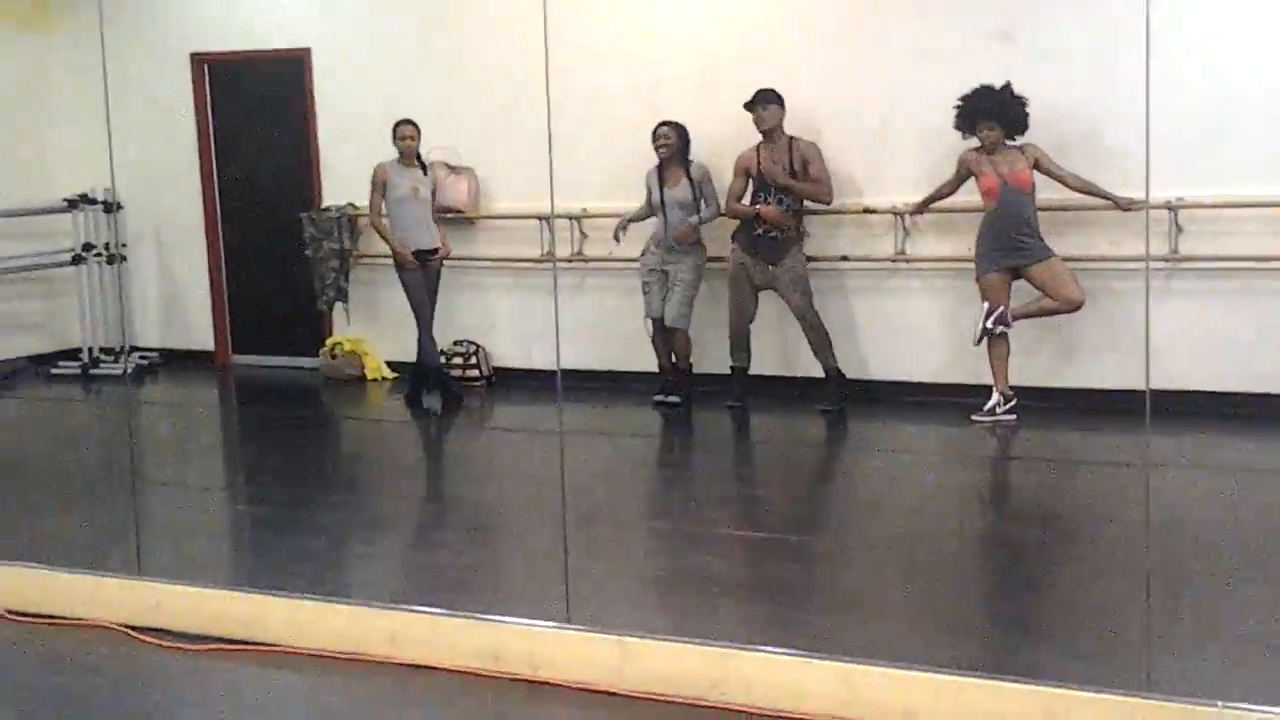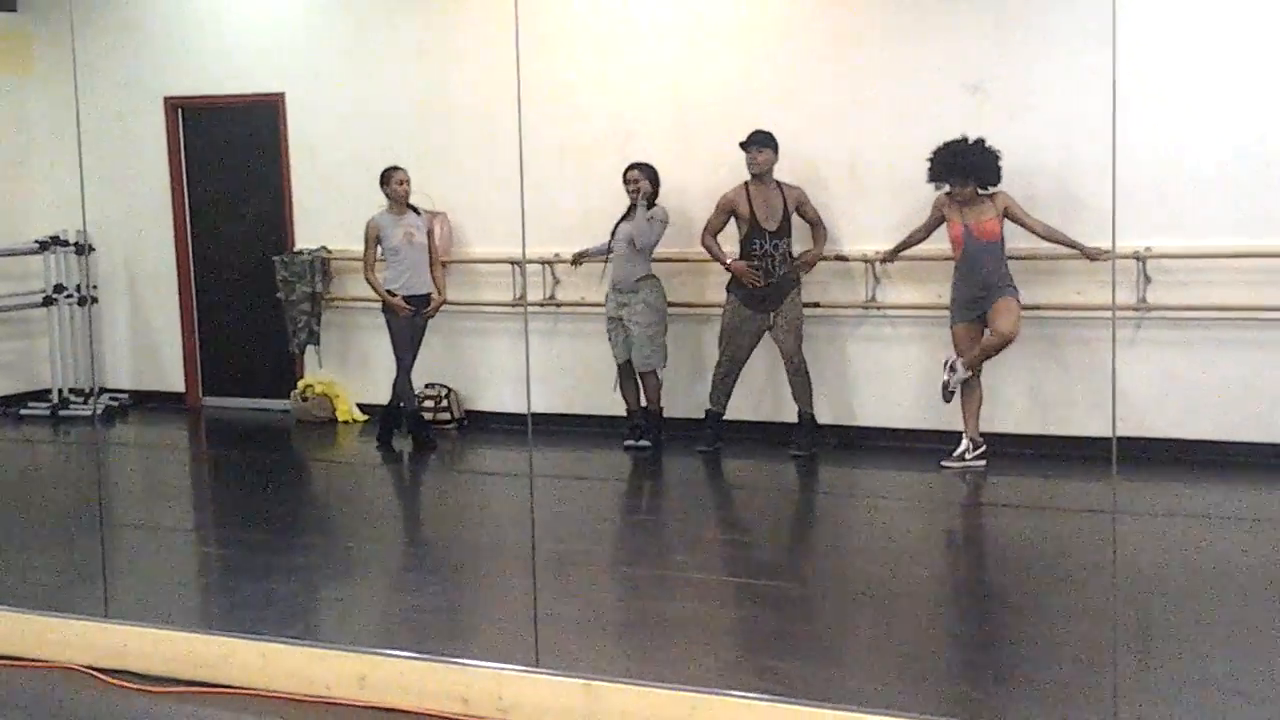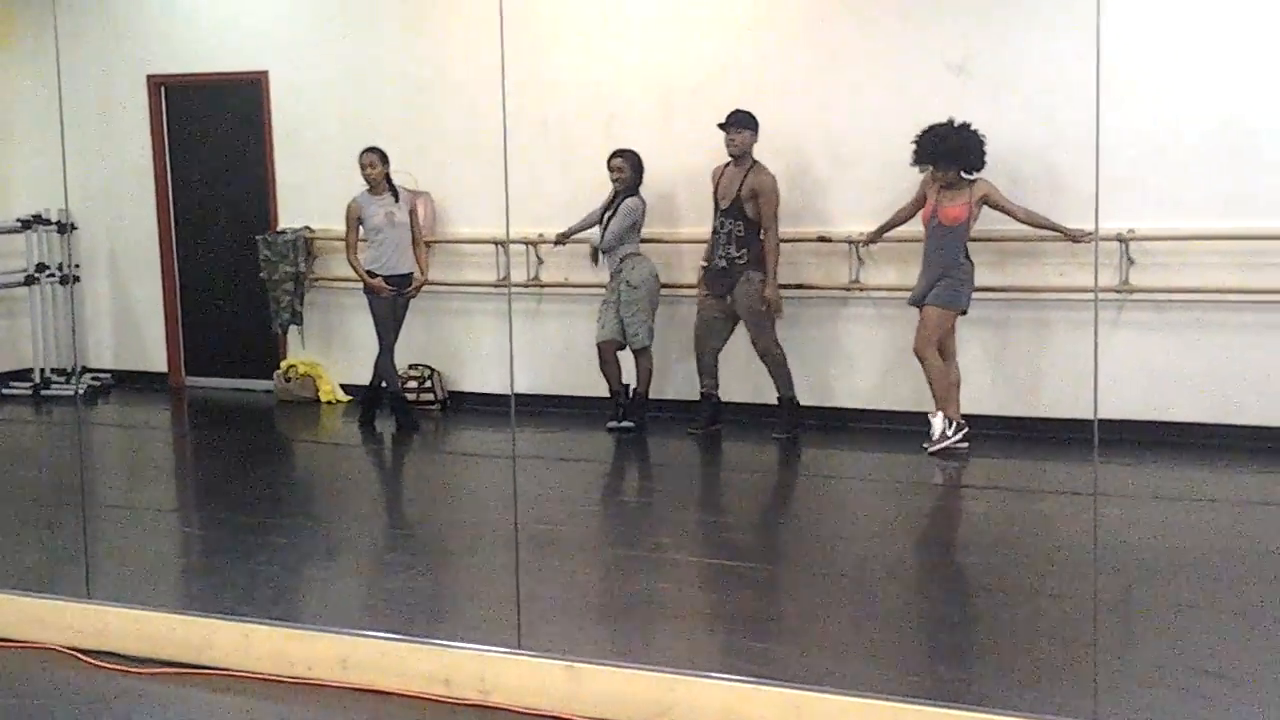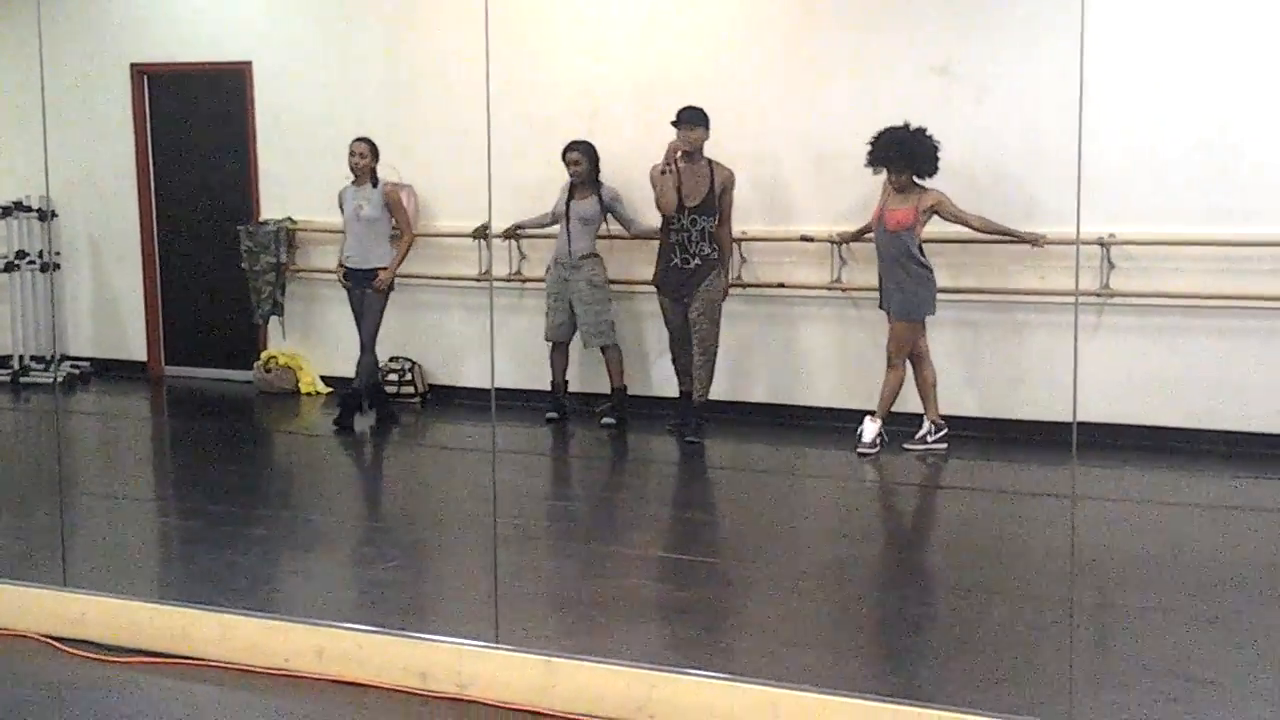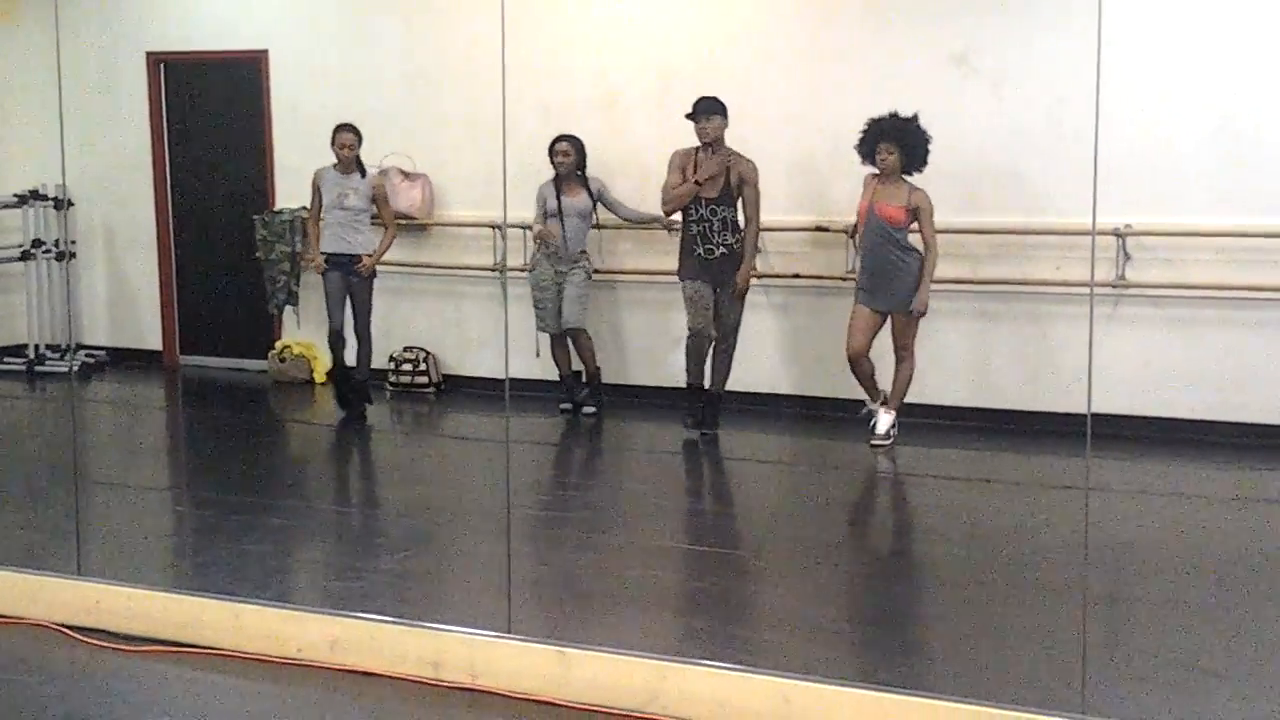
dt=1s
person 1, frame 1
left shoulder: (1028, 153)
right shoulder: (971, 159)
left elbow: (1069, 179)
right elbow: (949, 187)
left wrist: (1113, 198)
right wrist: (923, 204)
left hip: (1030, 244)
right hip: (993, 248)
left knee: (1074, 299)
right knee: (996, 326)
left ankle: (1007, 315)
right ankle: (1003, 398)
person 1, frame 2
left shoulder: (999, 202)
right shoulder: (945, 204)
left elbow: (1038, 227)
right elbow: (923, 231)
left wrist: (1083, 249)
right wrist: (894, 251)
left hip: (999, 288)
right hip: (964, 294)
left knee: (1006, 332)
right knee: (972, 373)
left ankle: (958, 368)
right ankle: (973, 444)
person 1, frame 3
left shoulder: (979, 189)
right shoulder: (930, 184)
left elbow: (1018, 213)
right elbow: (908, 210)
left wrist: (1064, 230)
right wrist: (878, 232)
left hip: (953, 279)
right hip: (931, 278)
left knee: (923, 347)
right knee: (945, 353)
left ankle: (944, 421)
right ankle: (954, 425)
person 1, frame 4
left shoulder: (929, 199)
right shoulder: (887, 188)
left elbow: (972, 221)
left wrist: (1019, 235)
right wrist: (855, 234)
left hip: (912, 285)
right hip: (892, 285)
left knee: (896, 359)
right knee: (918, 356)
left ankle: (874, 425)
right ankle: (935, 426)
person 1, frame 5
left shoulder: (917, 198)
right shoulder: (870, 183)
left elbow: (930, 246)
left wrist: (925, 289)
right wrist: (858, 228)
left hip: (905, 282)
right hip: (870, 283)
left knee: (903, 353)
right knee: (855, 350)
left ankle: (889, 415)
right ankle: (878, 400)
person 2, frame 1
left shoulder: (805, 150)
right shoulder: (746, 159)
left elbow: (826, 194)
right elbow: (731, 206)
left wrist: (783, 180)
right wrist: (759, 210)
left hip: (787, 248)
right hip: (747, 247)
left knee: (806, 313)
right knee: (740, 318)
left ankle: (835, 379)
right ankle: (739, 380)
person 2, frame 2
left shoulder: (793, 195)
right shoulder: (734, 198)
left elbow: (818, 225)
right elbow: (707, 236)
left wrist: (816, 251)
right wrist: (729, 264)
left hip: (785, 290)
right hip: (745, 291)
left knee: (793, 357)
right knee: (729, 360)
left ankle: (806, 426)
right ankle: (713, 425)
person 2, frame 3
left shoulder: (762, 179)
right shoulder: (718, 173)
left elbow: (770, 233)
left wrist: (771, 282)
right wrist: (705, 258)
left hip: (746, 272)
right hip: (715, 271)
left knee: (764, 341)
right knee: (704, 341)
left ankle: (789, 409)
right ankle: (710, 408)
person 2, frame 4
left shoulder: (722, 175)
right shoulder: (661, 170)
left elbow: (724, 226)
right elbow: (667, 209)
left wrist: (726, 272)
right wrist: (669, 164)
left hip: (707, 270)
right hip: (670, 268)
left knee: (704, 342)
right knee: (679, 341)
left ankle: (697, 413)
right ankle: (685, 402)
person 2, frame 5
left shoulder: (743, 167)
right shoulder: (682, 159)
left elbow: (752, 221)
right elbow: (668, 205)
left wrist: (747, 266)
right wrist: (702, 176)
left hip: (731, 260)
right hip: (695, 259)
left knee: (725, 335)
right knee: (700, 329)
left ankle: (713, 403)
right ankle: (694, 396)
person 3, frame 1
left shoulder: (429, 174)
right shoulder: (384, 172)
right elbow: (375, 217)
left wrist: (444, 245)
right wrist: (398, 248)
left hip: (432, 253)
right hip: (406, 255)
left knee: (426, 321)
right knee: (425, 320)
left ankle: (417, 386)
right ankle: (443, 384)
person 3, frame 2
left shoulder: (424, 219)
right shoulder: (377, 224)
left elbow: (435, 262)
right elbow: (368, 270)
left wrist: (441, 294)
right wrist: (388, 298)
left hip: (423, 299)
right hip: (397, 301)
left knee: (406, 365)
right knee: (404, 365)
left ankle: (388, 425)
right ankle: (418, 429)
person 3, frame 3
left shoulder: (406, 199)
right shoulder: (357, 205)
left elbow: (418, 241)
right elbow: (351, 252)
left wrist: (422, 274)
right wrist: (368, 280)
left hip: (404, 279)
right hip: (378, 280)
left knee: (388, 344)
right knee: (387, 344)
left ankle: (371, 400)
right ankle: (401, 407)
person 3, frame 4
left shoulder: (386, 192)
right shoulder: (344, 194)
left elbow: (407, 235)
left wrist: (391, 270)
right wrist: (340, 266)
left hip: (377, 275)
right hip: (353, 275)
left knee: (366, 341)
right knee: (366, 341)
left ankle: (350, 404)
right ankle: (381, 405)
person 3, frame 5
left shoulder: (372, 183)
right shoulder: (321, 177)
left elbow: (390, 227)
right elbow: (313, 219)
left wrist: (375, 258)
right wrist: (315, 252)
left hip: (359, 261)
right hip: (332, 259)
left knee: (362, 329)
right knee: (334, 327)
left ankle: (358, 395)
right ankle: (340, 372)
person 4, frame 1
left shoulder: (698, 171)
right shoulder: (652, 175)
left elbow: (714, 208)
left wrist: (694, 221)
right wrist: (627, 219)
left hip: (687, 255)
right hip: (656, 253)
left knee: (675, 322)
right knee: (657, 320)
left ankle: (683, 382)
right ankle: (666, 380)
person 4, frame 2
left shoulder: (658, 213)
right shoulder: (628, 213)
left elbow: (642, 242)
left wrist: (642, 203)
right wrist: (587, 253)
left hip: (643, 294)
right hip: (617, 296)
left knee: (645, 365)
right knee: (624, 365)
left ankle: (653, 426)
right ankle: (636, 424)
person 4, frame 3
left shoulder: (632, 204)
right shoulder: (617, 197)
left elbow: (605, 242)
right elbow: (597, 215)
left wrist: (594, 247)
right wrist: (568, 232)
left hip: (635, 275)
right hip: (618, 278)
left knee: (640, 345)
right knee: (605, 345)
left ankle: (638, 408)
right ankle: (622, 403)
person 4, frame 4
left shoulder: (606, 194)
right shoulder: (567, 189)
left elbow: (632, 226)
right elbow: (552, 217)
left wrist: (659, 231)
right wrist: (519, 225)
left hip: (587, 271)
right hip: (558, 270)
left knee: (604, 336)
right knee: (558, 336)
left ankle: (618, 400)
right ankle: (559, 397)
person 4, frame 5
left shoulder: (593, 185)
right shoulder: (546, 189)
left elbow: (622, 211)
right elbow: (537, 226)
left wrist: (656, 218)
right wrist: (544, 231)
left hip: (577, 263)
right hip: (546, 262)
left knee: (573, 325)
right knee: (555, 329)
left ankle: (594, 384)
right ankle: (569, 386)
